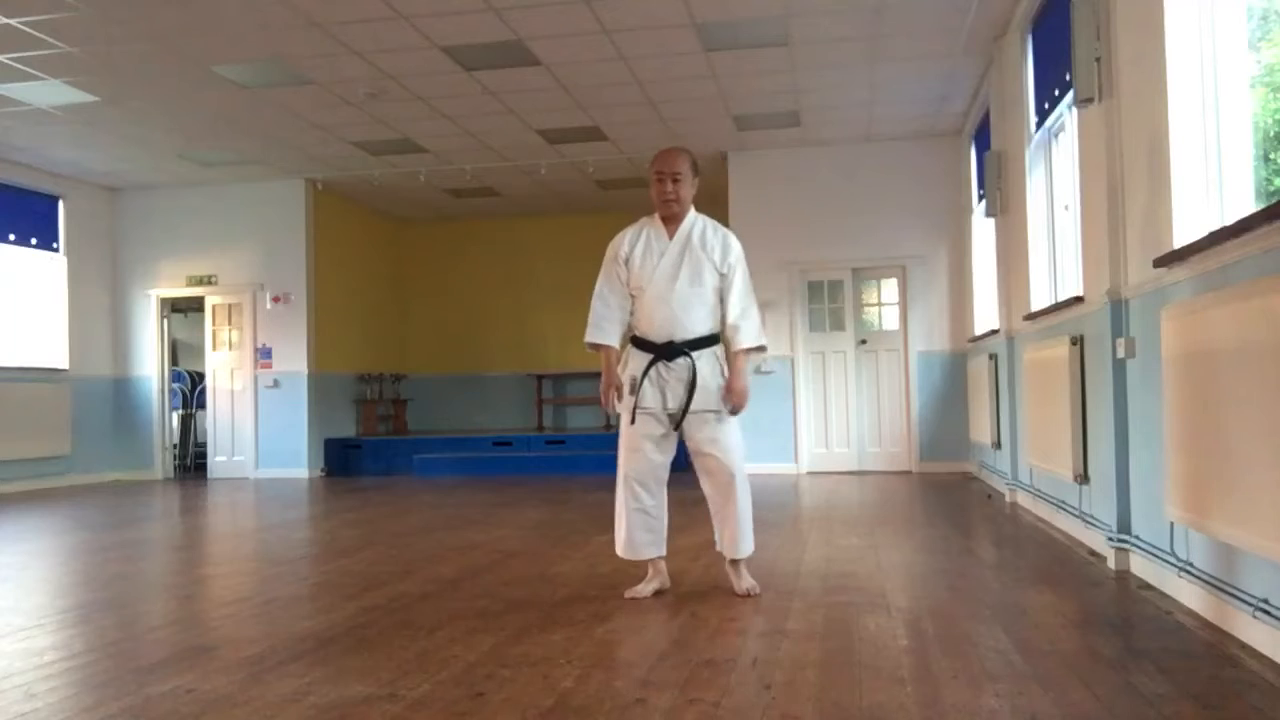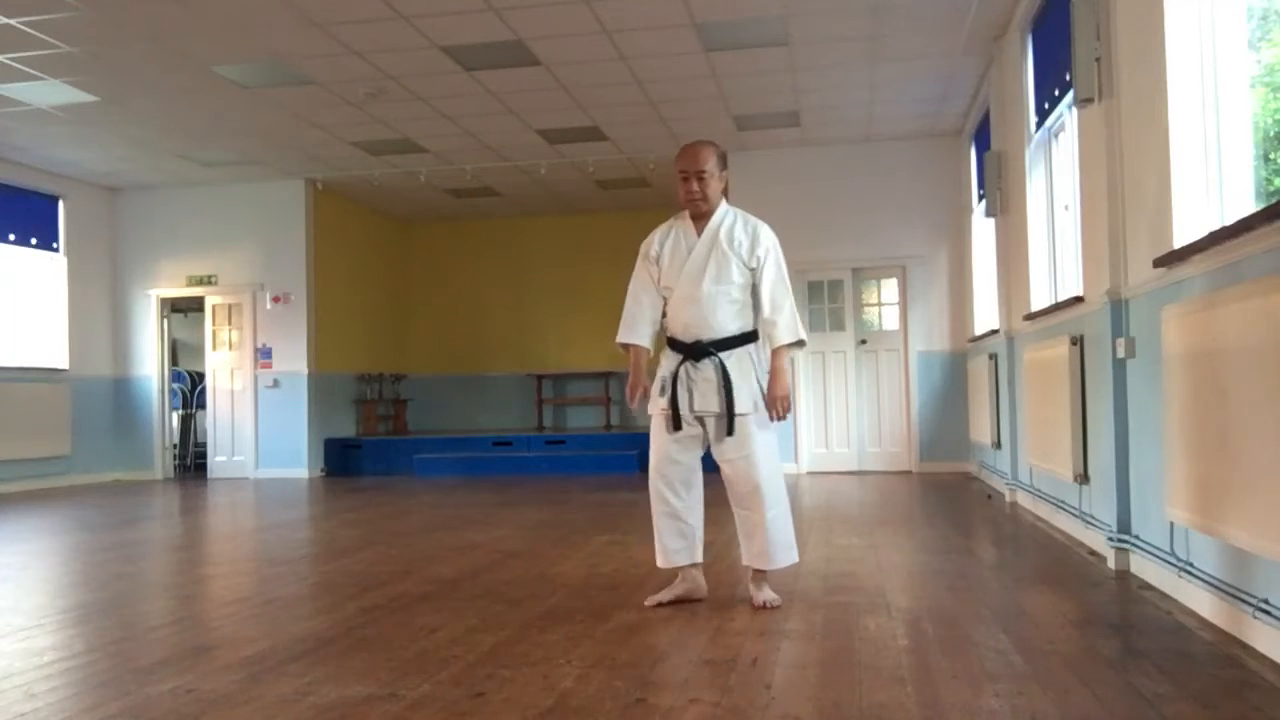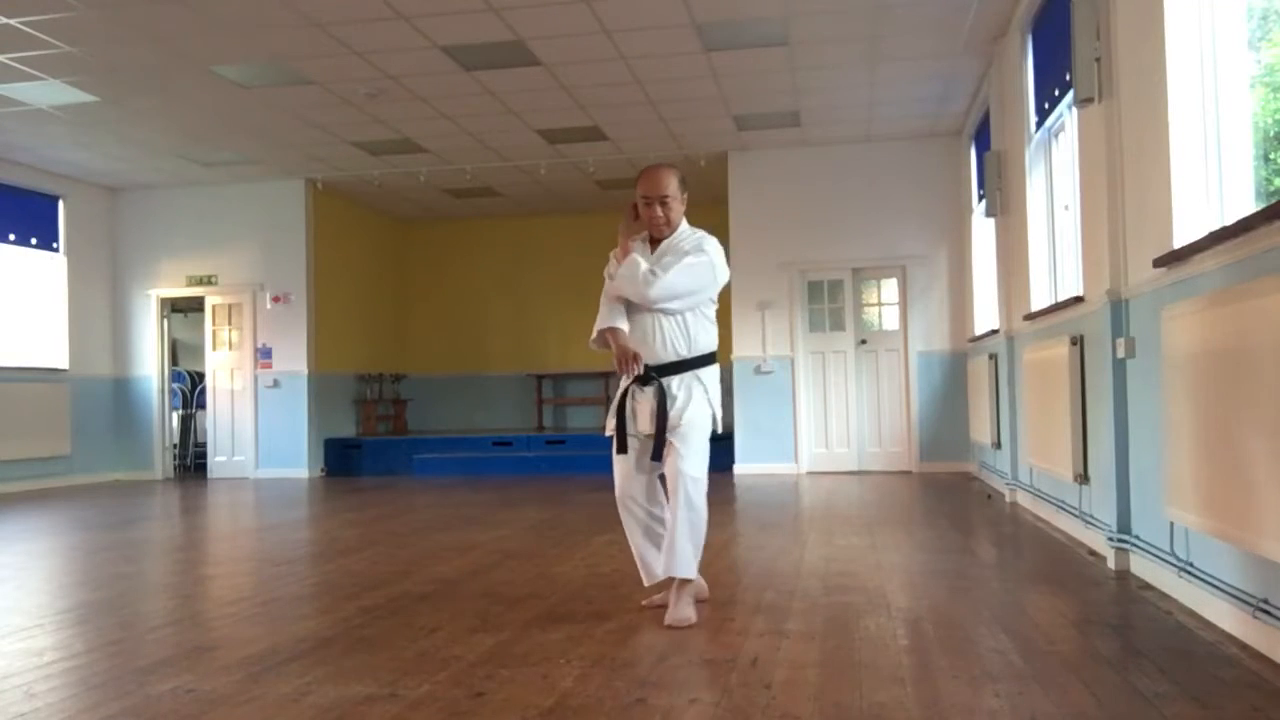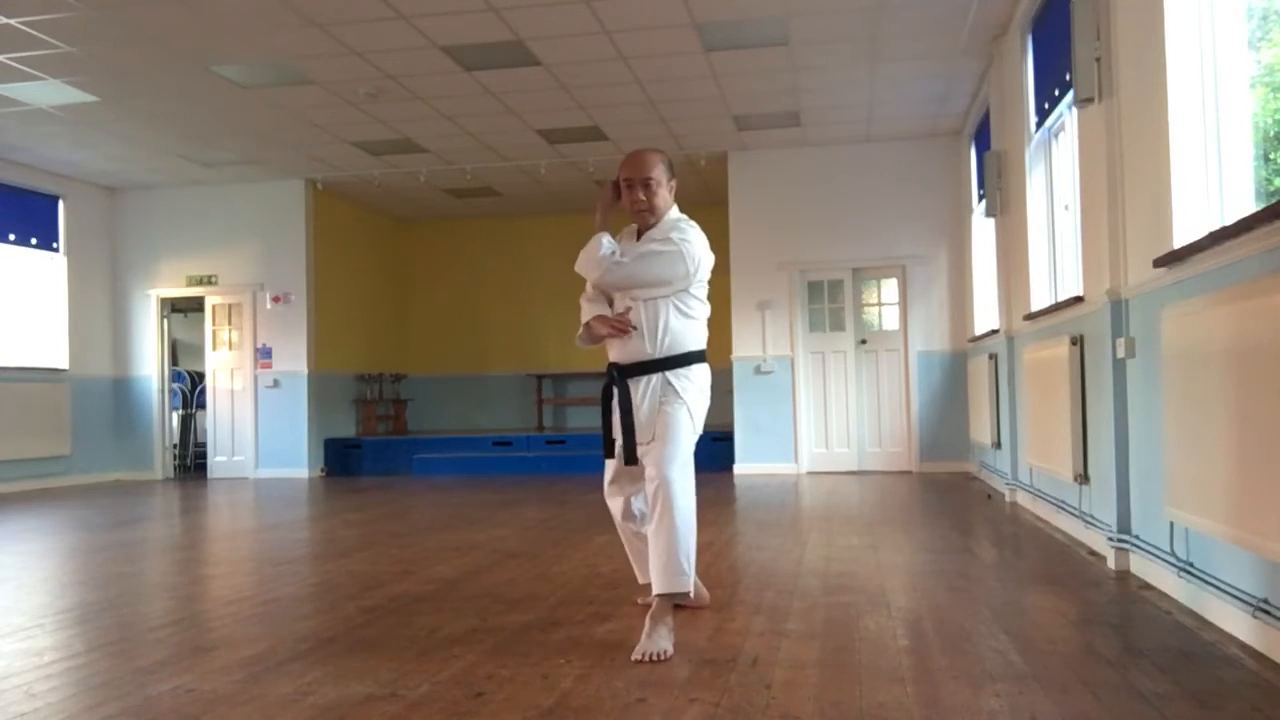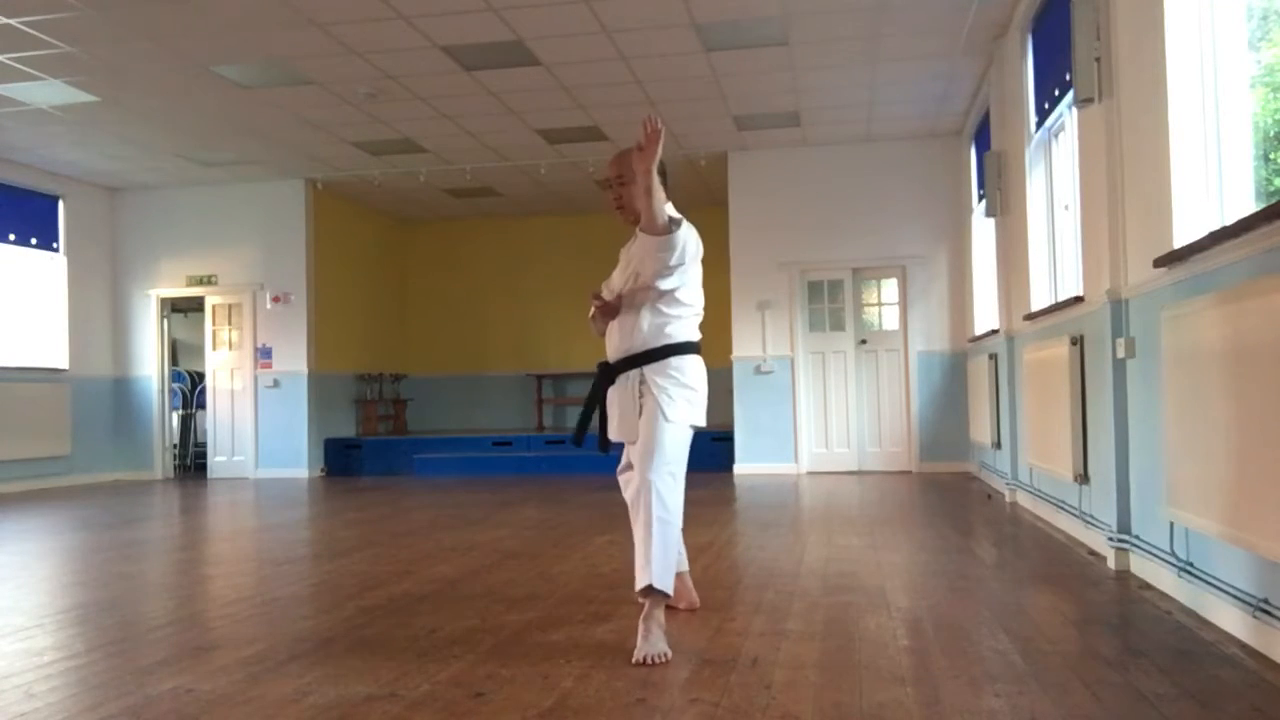
dt=1s
person 1, frame 1
left shoulder: (720, 241)
right shoulder: (628, 243)
left elbow: (739, 309)
right elbow: (610, 309)
left wrist: (737, 372)
right wrist: (610, 369)
left hip: (701, 367)
right hip: (643, 369)
left knee: (725, 467)
right knee: (640, 473)
left ankle: (736, 563)
right ankle: (656, 569)
person 1, frame 2
left shoulder: (753, 233)
right shoulder: (660, 241)
left elbow: (776, 305)
right elbow: (643, 307)
left wrist: (779, 371)
right wrist: (637, 367)
left hip: (736, 367)
right hip: (678, 369)
left knee: (753, 475)
right knee: (670, 475)
left ankle: (759, 577)
right ankle: (689, 575)
person 1, frame 3
left shoulder: (703, 250)
right shoulder: (628, 255)
left elbow: (649, 289)
right elbow: (612, 306)
left wrist: (625, 245)
right wrist: (618, 341)
left hip: (688, 385)
right hip: (637, 386)
left knee: (684, 477)
right knee: (632, 489)
left ankle: (682, 586)
right ankle: (686, 579)
person 1, frame 4
left shoulder: (684, 241)
right shoulder: (629, 241)
left elbow: (601, 271)
right elbow: (594, 294)
left wrist: (601, 218)
right wrist: (598, 322)
left hip: (673, 383)
right hip: (629, 386)
left knee: (667, 481)
right knee: (624, 492)
left ankle: (662, 611)
right ankle: (681, 585)
person 1, frame 5
left shoulder: (675, 235)
right shoulder: (635, 246)
left elbow: (662, 251)
right elbow: (614, 305)
left wrist: (649, 174)
right wrist: (601, 310)
left hip: (668, 376)
right hip: (637, 380)
left knee: (654, 480)
right knee: (638, 482)
left ankle: (653, 612)
right ankle: (676, 583)
